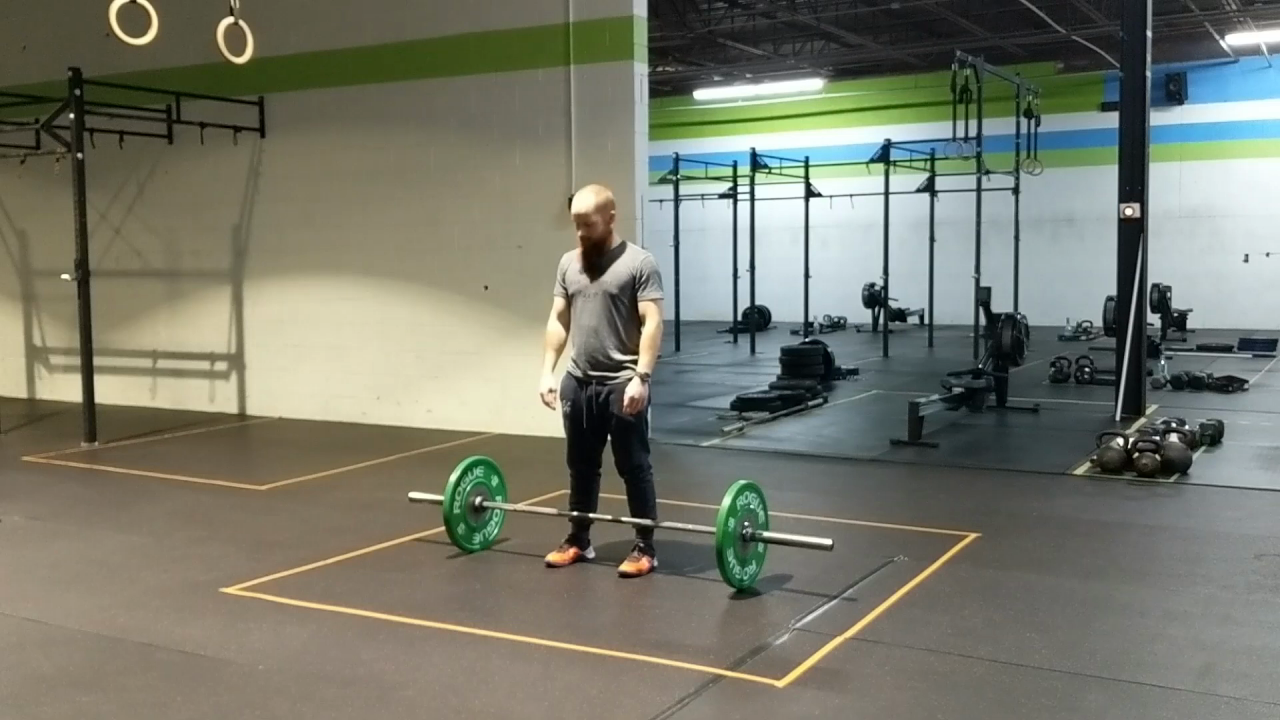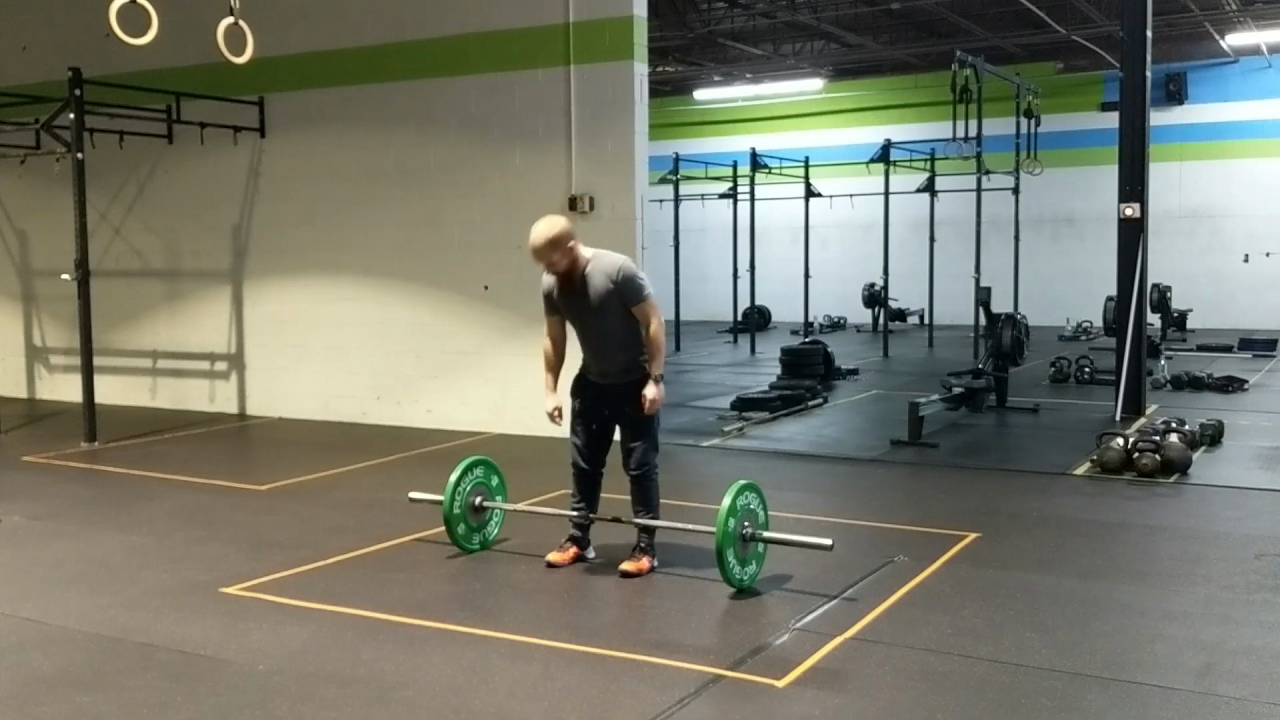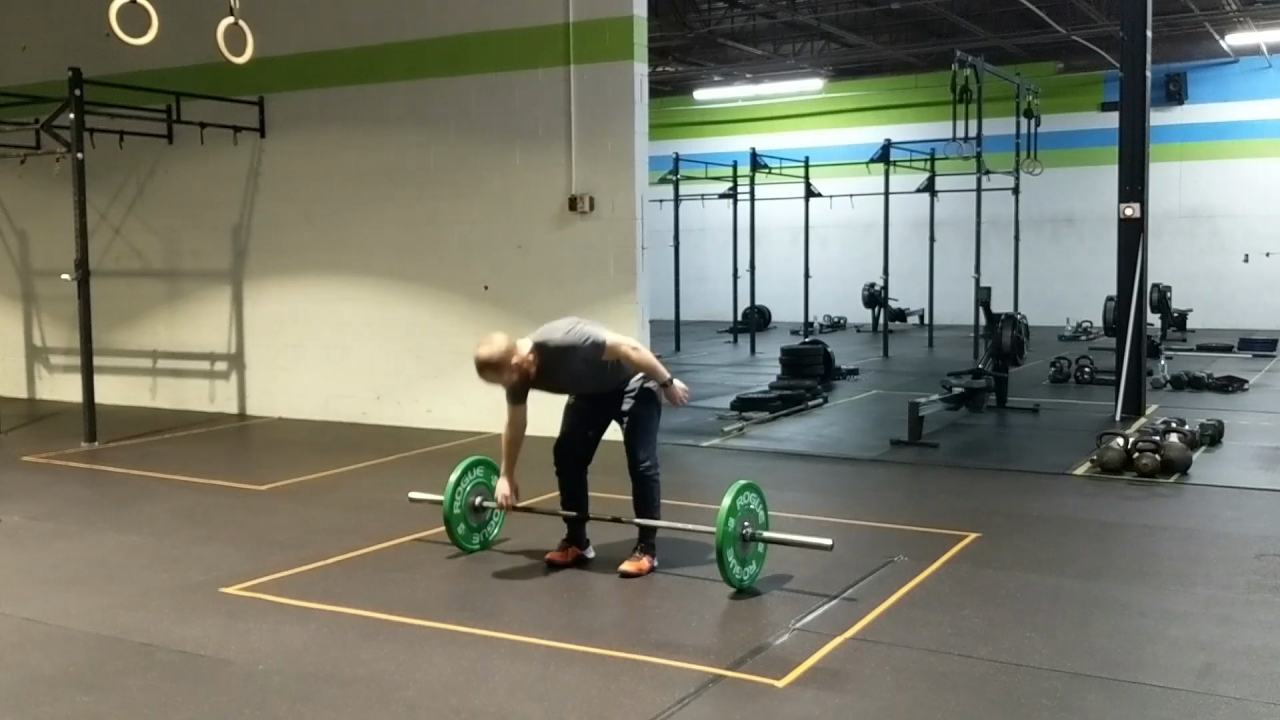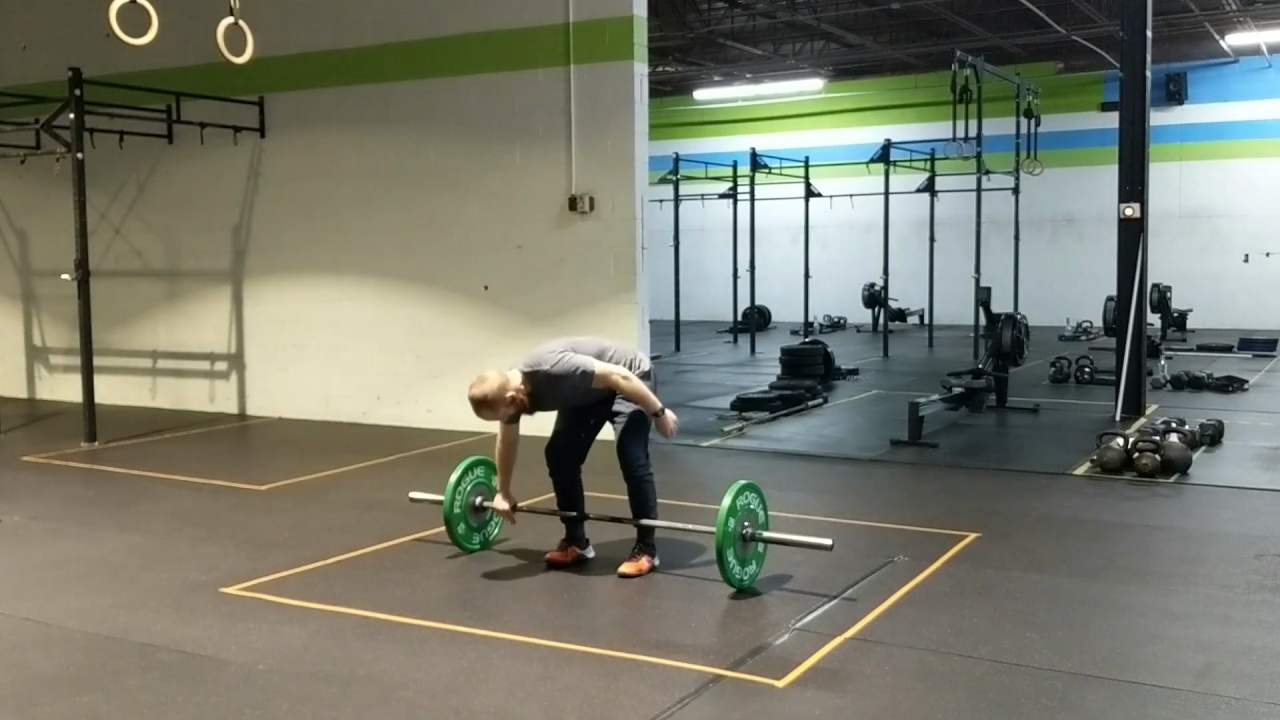
dt=0.4s
person 1, frame 1
left shoulder: (638, 262)
right shoulder: (569, 263)
left elbow: (652, 323)
right elbow: (558, 320)
left wrist: (642, 377)
right wrist: (547, 372)
left hip: (622, 384)
right hip: (577, 382)
left knee: (633, 467)
right knee: (581, 466)
left ankle: (645, 548)
right ankle: (578, 540)
person 1, frame 2
left shoulder: (618, 269)
right shoulder: (552, 283)
left elbow: (653, 322)
right elbow: (554, 337)
left wrist: (654, 380)
right wrist: (551, 390)
left hip: (636, 383)
right hip: (591, 384)
left knee: (640, 465)
right knee: (584, 464)
left ankle: (646, 548)
right ankle: (579, 541)
person 1, frame 3
left shoulder: (563, 341)
right shoulder: (518, 372)
left elbow: (629, 348)
right elbow: (515, 425)
left wrist: (668, 383)
right wrist: (506, 476)
left hip: (635, 381)
right hip: (591, 391)
left knee: (641, 462)
right knee: (566, 456)
left ankle: (646, 549)
right ankle: (577, 542)
person 1, frame 4
left shoulder: (553, 369)
right shoulder: (508, 390)
left elbow: (620, 376)
right elbow: (507, 442)
left wrist: (659, 413)
right wrist: (503, 492)
left hip: (629, 378)
right hip: (585, 392)
left knee: (632, 460)
right knee: (558, 456)
left ankle: (646, 550)
right ankle: (576, 542)
